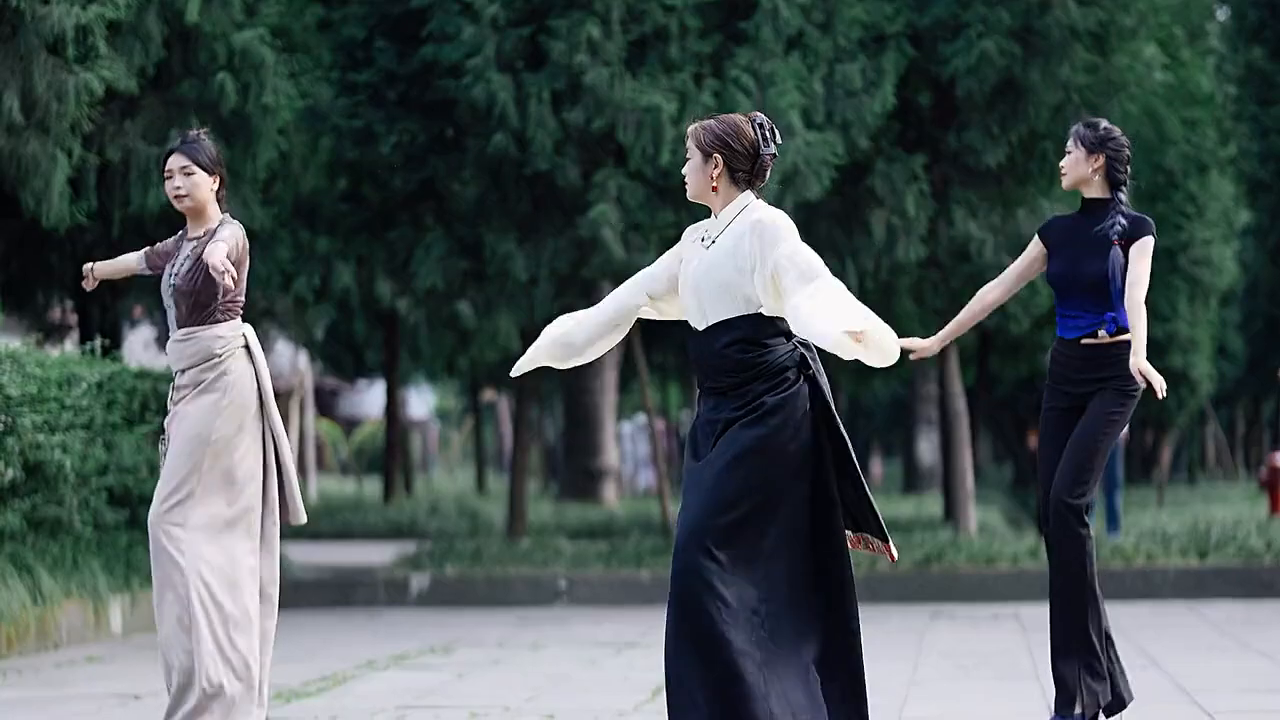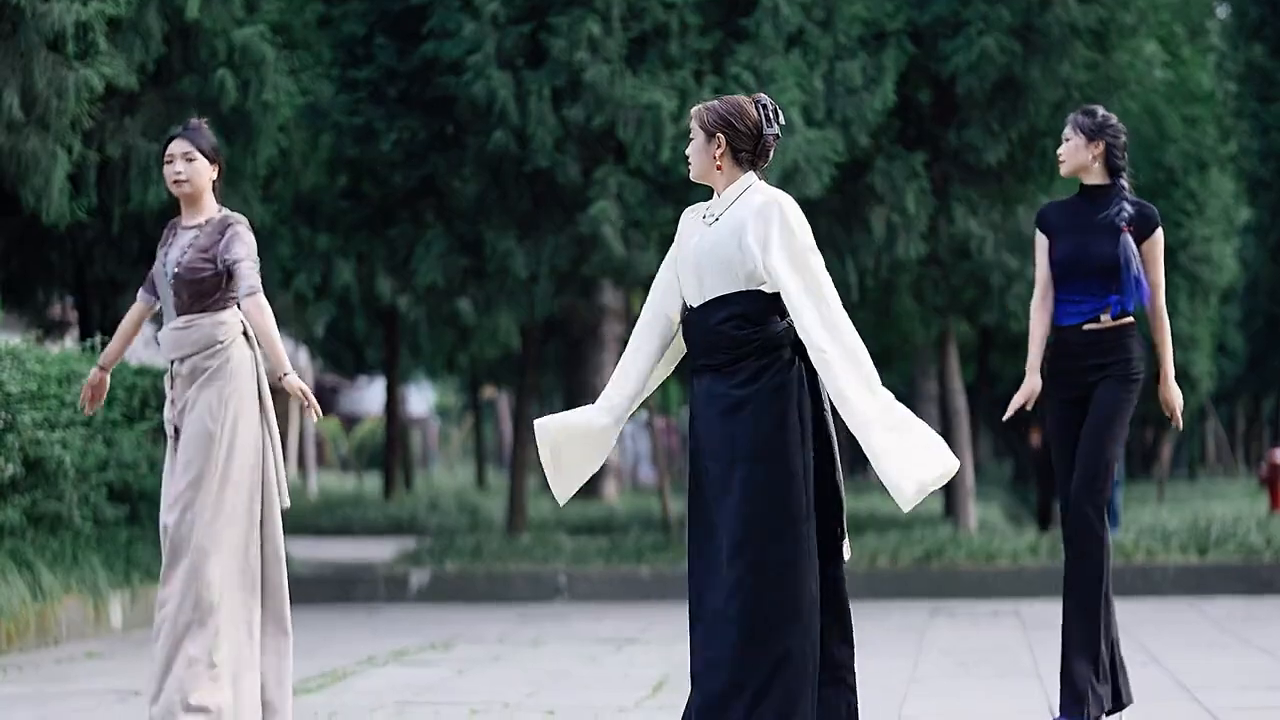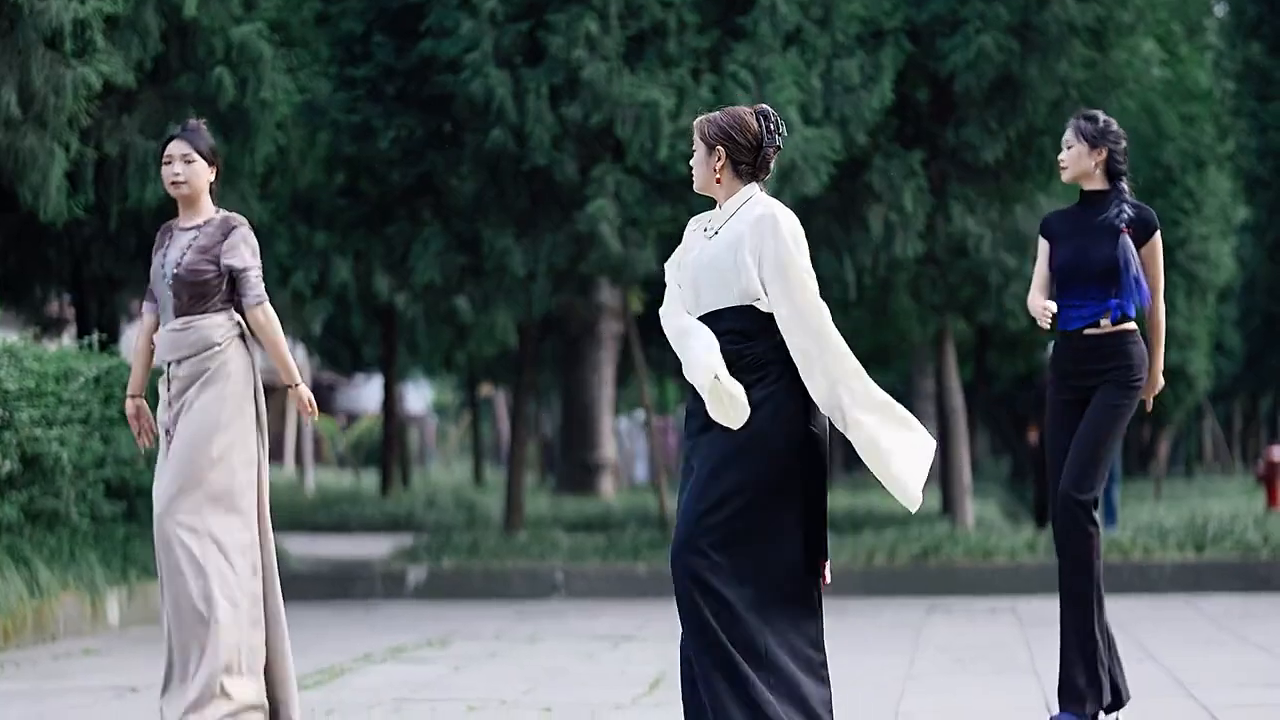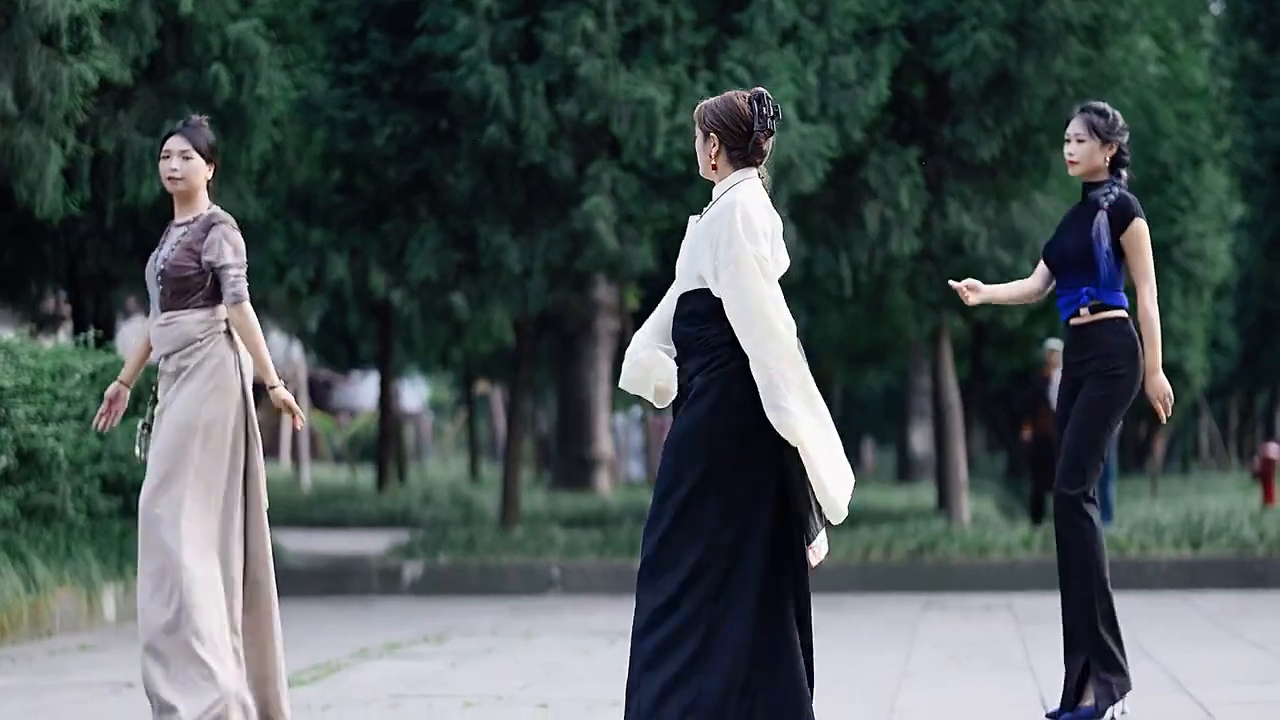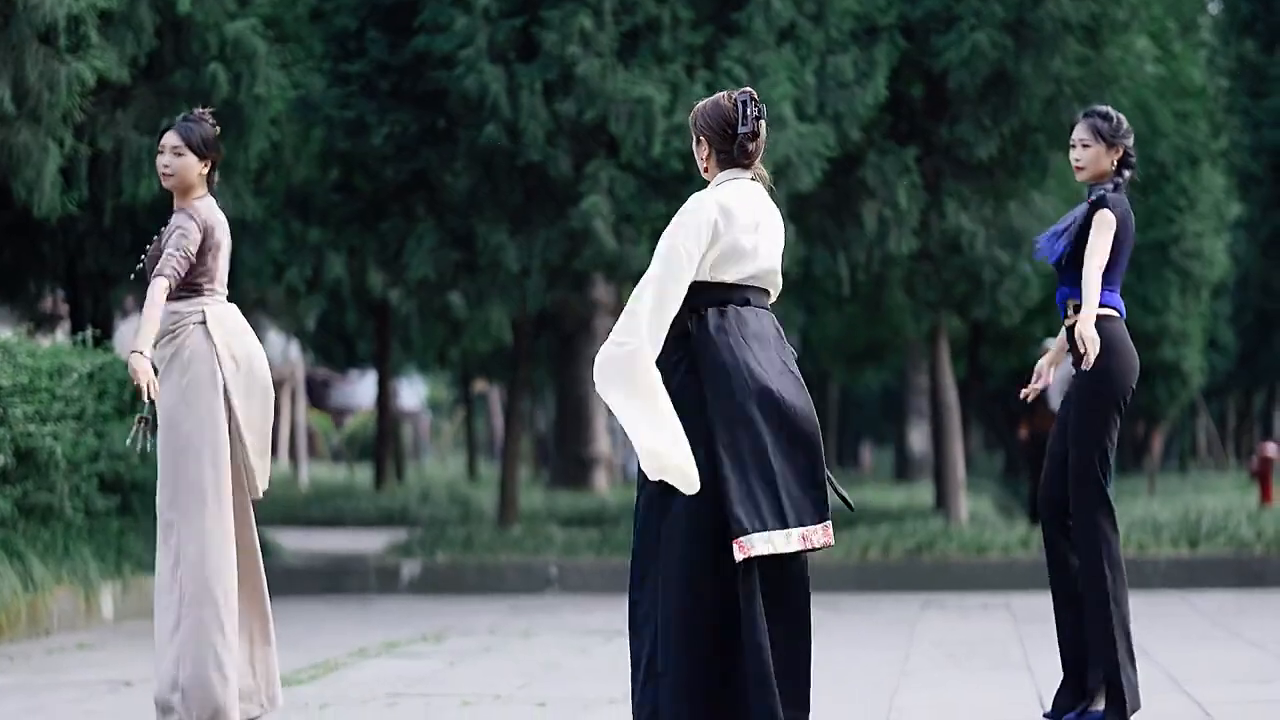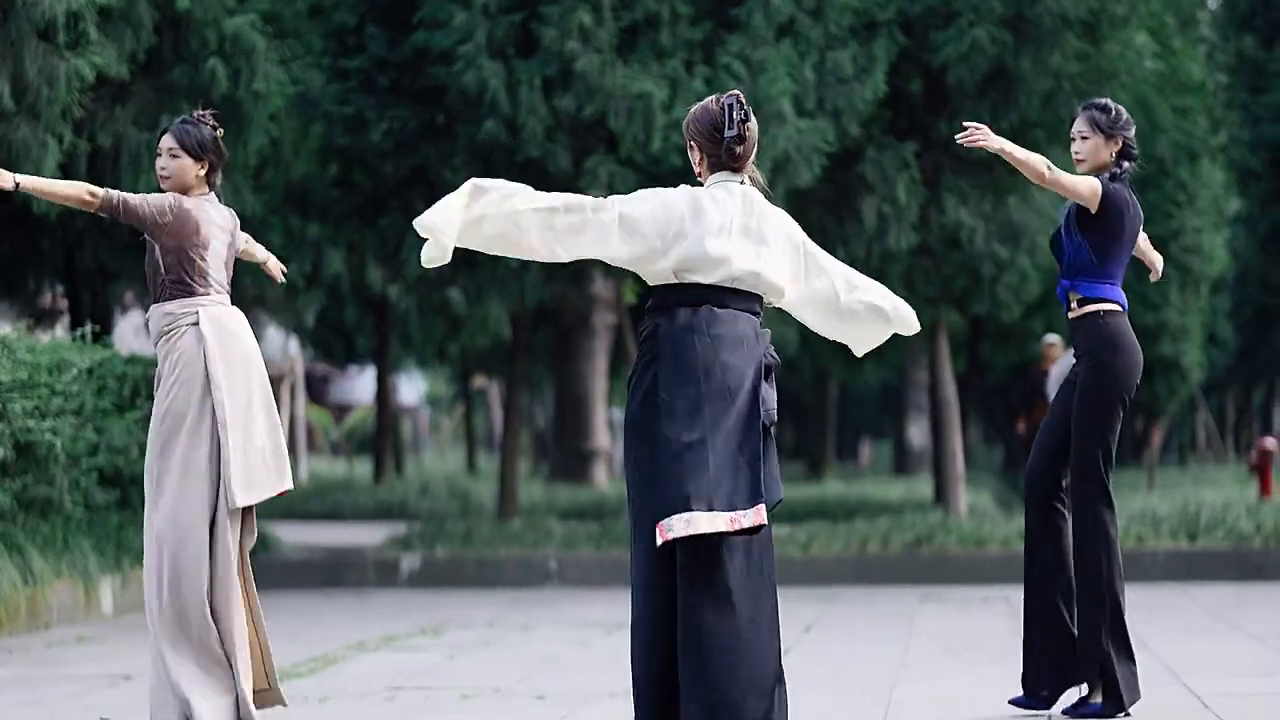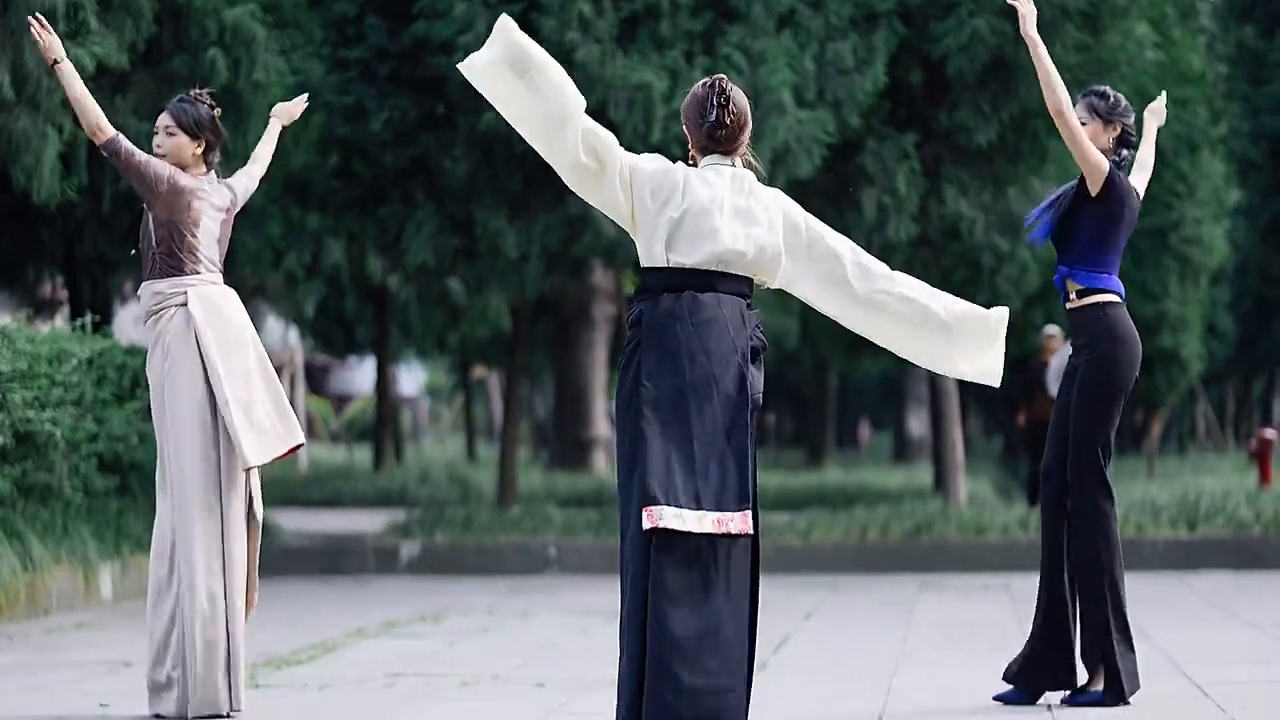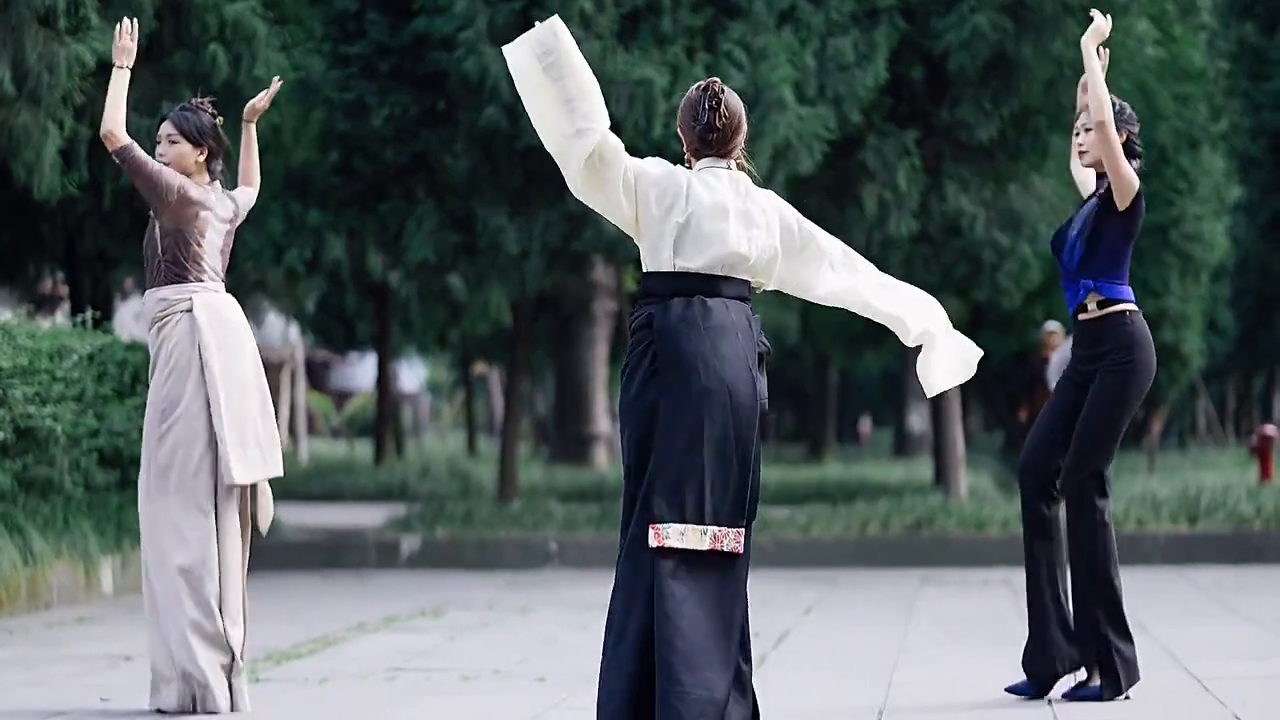
dt=0.2s
person 1, frame 1
left shoulder: (770, 230)
right shoulder: (699, 240)
left elbow: (817, 287)
right elbow: (635, 297)
left wrist: (854, 332)
right wrist: (563, 337)
left hip: (771, 407)
right hip: (726, 413)
left knee: (704, 555)
right knee: (756, 567)
person 1, frame 2
left shoulder: (773, 209)
right shoulder: (695, 224)
left elbow: (816, 306)
right elbow: (662, 319)
left wrist: (865, 405)
right wrist: (609, 411)
left hip: (768, 388)
right hip: (717, 396)
left knee: (758, 553)
right knee: (723, 552)
person 1, frame 3
left shoulder: (772, 223)
right shoulder: (698, 232)
left elbow: (807, 325)
right elbow: (677, 311)
left wrist: (851, 411)
right wrist: (711, 374)
left hip: (766, 405)
right hip: (721, 408)
left knee: (702, 550)
right knee: (748, 562)
person 1, frame 4
left shoulder: (737, 210)
right shoulder: (732, 208)
left elbow: (756, 313)
right elbow: (684, 301)
left wrist: (792, 411)
right wrist: (650, 359)
left hip: (734, 388)
right hip: (719, 380)
left knee: (692, 548)
right knee: (743, 551)
person 1, frame 5
left shoulder: (708, 206)
right shoulder: (765, 209)
left elbow: (661, 287)
left wrist: (624, 364)
left hip: (715, 368)
right hip: (760, 366)
left knee: (695, 545)
right knee: (758, 550)
person 1, frame 6
left shoulder: (675, 206)
right shoulder: (776, 222)
left elbow: (577, 218)
right elbow: (839, 291)
left wrist: (470, 208)
right wrist: (888, 312)
left hip: (680, 369)
right hip: (745, 369)
left knee: (677, 543)
right knee: (730, 552)
person 1, frame 7
left shoulder: (660, 182)
right shoulder: (772, 206)
left elbow: (576, 136)
right elbow: (862, 279)
left wrist: (511, 47)
right wrist: (968, 326)
left hip: (664, 356)
right hip: (731, 359)
left knee: (663, 530)
right knee: (717, 529)
person 1, frame 8
left shoulder: (662, 186)
right shoulder: (767, 209)
left elbow: (586, 146)
right elbow: (848, 271)
left wrist: (552, 44)
right wrist: (924, 324)
left hip: (670, 358)
right hip: (734, 363)
left knee: (665, 535)
right knee: (709, 539)
person 2, frame 1
left shoulder: (1134, 227)
right shoulder: (1059, 228)
left elbow: (1135, 296)
right elbow: (1000, 287)
left wrist: (1140, 357)
right wrist: (938, 340)
left hip: (1112, 377)
right hip: (1064, 377)
left knee: (1066, 500)
right knee: (1054, 511)
person 2, frame 2
left shoulder: (1138, 215)
right shoulder: (1052, 216)
left elbow: (1155, 298)
right elbow: (1042, 296)
left wrist: (1168, 377)
right wrist: (1033, 371)
left hip: (1115, 362)
right hip: (1064, 365)
left knee: (1088, 502)
right knee: (1072, 506)
person 2, frame 3
left shoulder: (1138, 218)
right shoulder: (1055, 223)
left elbow: (1154, 300)
right elbow: (1038, 290)
left wrist: (1156, 367)
right wrist: (1040, 308)
left hip: (1116, 365)
right hip: (1067, 370)
left knee: (1075, 497)
right knee: (1065, 507)
person 2, frame 4
left shoulder: (1122, 205)
right shoulder: (1077, 214)
left elbow: (1146, 292)
right elbow: (1036, 285)
left wrist: (1153, 367)
right wrist: (986, 293)
left hip: (1110, 354)
right hip: (1078, 358)
left knee: (1072, 491)
right knee: (1069, 497)
person 2, frame 5
left shoulder: (1105, 204)
right shoulder: (1101, 209)
left elbow: (1092, 270)
left wrist: (1085, 323)
right wrist: (1054, 351)
left hip: (1102, 355)
right hip: (1094, 357)
left knee: (1086, 501)
right knee: (1056, 498)
person 2, frame 6
left shoulder: (1102, 191)
right shoulder: (1123, 204)
left elbow: (1049, 175)
right elbow: (1139, 245)
left wrist: (1001, 144)
right wrist: (1152, 254)
left hip: (1104, 349)
right hip: (1096, 352)
left knee: (1087, 496)
right knee: (1043, 484)
right ankle: (1058, 663)
person 2, frame 7
left shoulder: (1104, 180)
right shoulder: (1122, 187)
left elbow: (1060, 113)
right elbow: (1142, 172)
right wrist: (1151, 125)
left hip: (1104, 339)
right hip: (1093, 342)
left knee: (1086, 486)
right knee: (1058, 486)
left ankle: (1110, 668)
right ankle: (1047, 663)
person 2, frame 8
left shoulder: (1125, 193)
right shoulder: (1097, 195)
left elbow: (1106, 120)
right elbow: (1080, 161)
left wrist: (1091, 48)
right wrist: (1092, 71)
left hip: (1120, 349)
right hip: (1089, 351)
left knee: (1083, 485)
right knee: (1036, 472)
left ankle: (1109, 662)
right ankle: (1056, 650)
person 3, frame 1
left shoulder: (230, 231)
right shoulder: (184, 241)
left elbow: (223, 247)
right elbow: (148, 257)
left wrist: (216, 256)
right wrist: (102, 268)
left hip: (223, 383)
right hip: (197, 387)
left knee: (179, 521)
right knee: (205, 527)
person 3, frame 2
left shoulder: (232, 229)
right shoulder: (173, 233)
left elbow: (252, 297)
right elbow: (146, 298)
left wrist: (285, 369)
right wrist: (104, 364)
left hip: (223, 374)
right hip: (186, 378)
left knee: (206, 518)
right knee: (196, 519)
person 3, frame 3
left shoulder: (232, 230)
right shoulder: (166, 236)
left elbow: (257, 306)
right elbow: (151, 315)
left wrist: (293, 380)
right wrist: (136, 391)
left hip: (219, 375)
right hip: (179, 382)
left knee: (187, 513)
right knee: (195, 521)
person 3, frame 4
left shoulder: (218, 227)
right shoulder: (172, 232)
left elbow: (237, 305)
right elbow: (162, 316)
left wrist: (271, 380)
right wrist: (123, 382)
left hip: (207, 371)
right hip: (181, 376)
left knee: (175, 515)
right knee: (205, 521)
person 3, frame 5
left shoulder: (191, 218)
right shoulder: (201, 215)
left elbow: (161, 282)
left wrist: (137, 350)
right wrist: (154, 355)
left hip: (202, 355)
right hip: (207, 352)
left knee: (198, 510)
right knee: (214, 512)
person 3, frame 6
left shoulder: (176, 211)
right shoulder: (221, 215)
left elbow: (98, 198)
right wrist: (265, 256)
left hip: (196, 354)
right hip: (222, 347)
left knee: (188, 514)
right knee: (204, 515)
person 3, frame 7
left shoulder: (170, 186)
right shoulder: (224, 193)
left elbow: (100, 130)
right elbow: (254, 168)
left wrist: (58, 59)
right wrist: (276, 122)
left hip: (186, 330)
right hip: (216, 325)
left knee: (197, 486)
right knee: (213, 488)
right ankle: (214, 659)
person 3, frame 8
left shoulder: (176, 193)
right shoulder: (225, 204)
left elbow: (111, 134)
right elbow: (251, 185)
left wrist: (122, 65)
right wrist: (253, 119)
left hip: (189, 339)
right hip: (219, 334)
left knee: (189, 496)
right knee: (208, 493)
right ankle: (210, 658)
